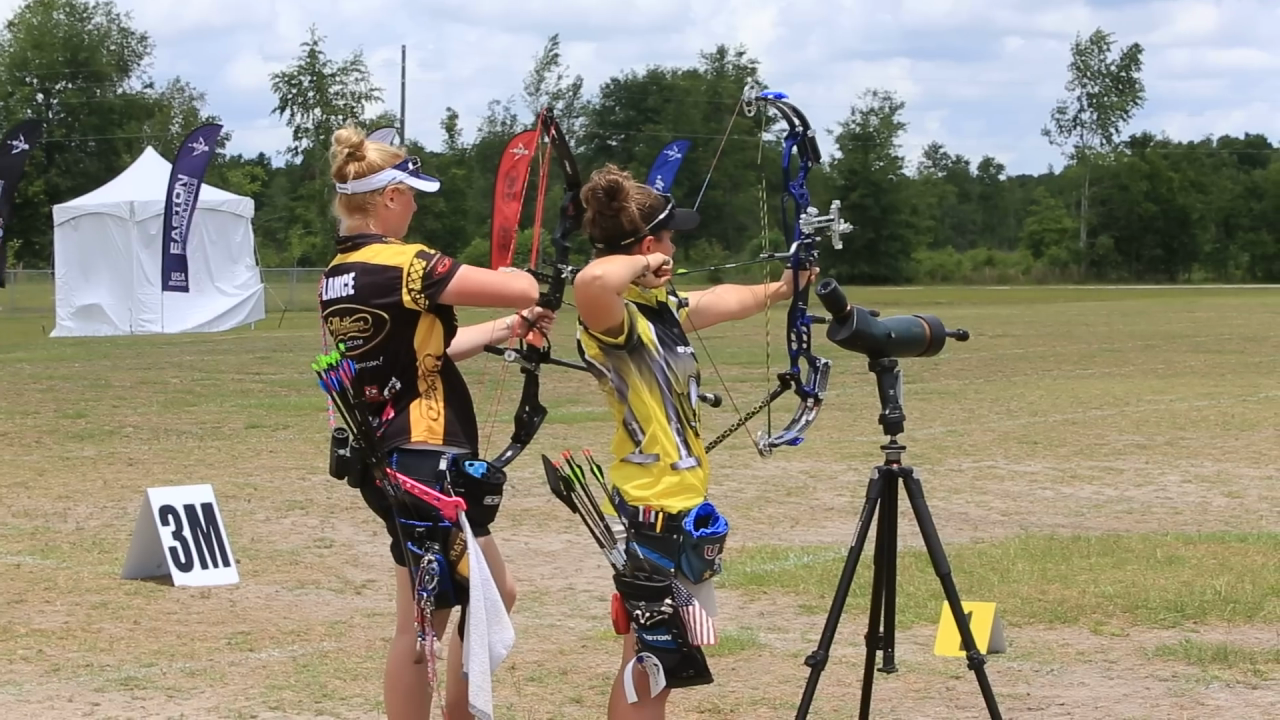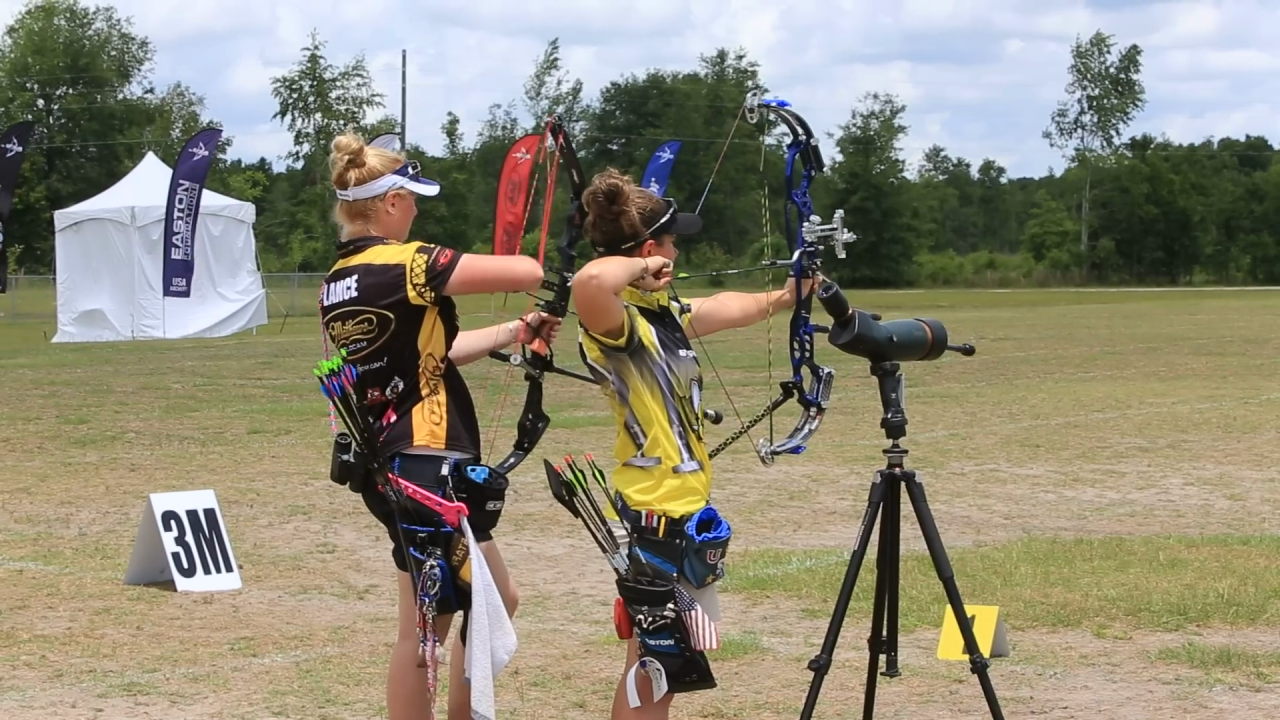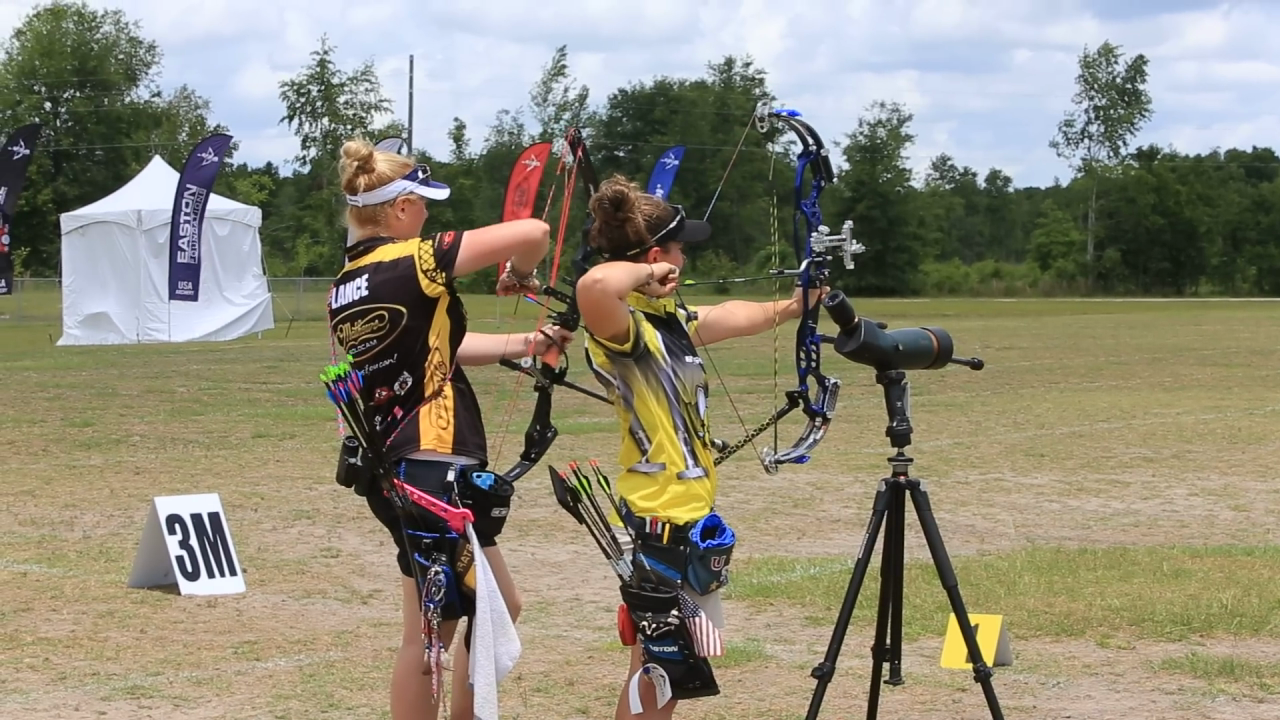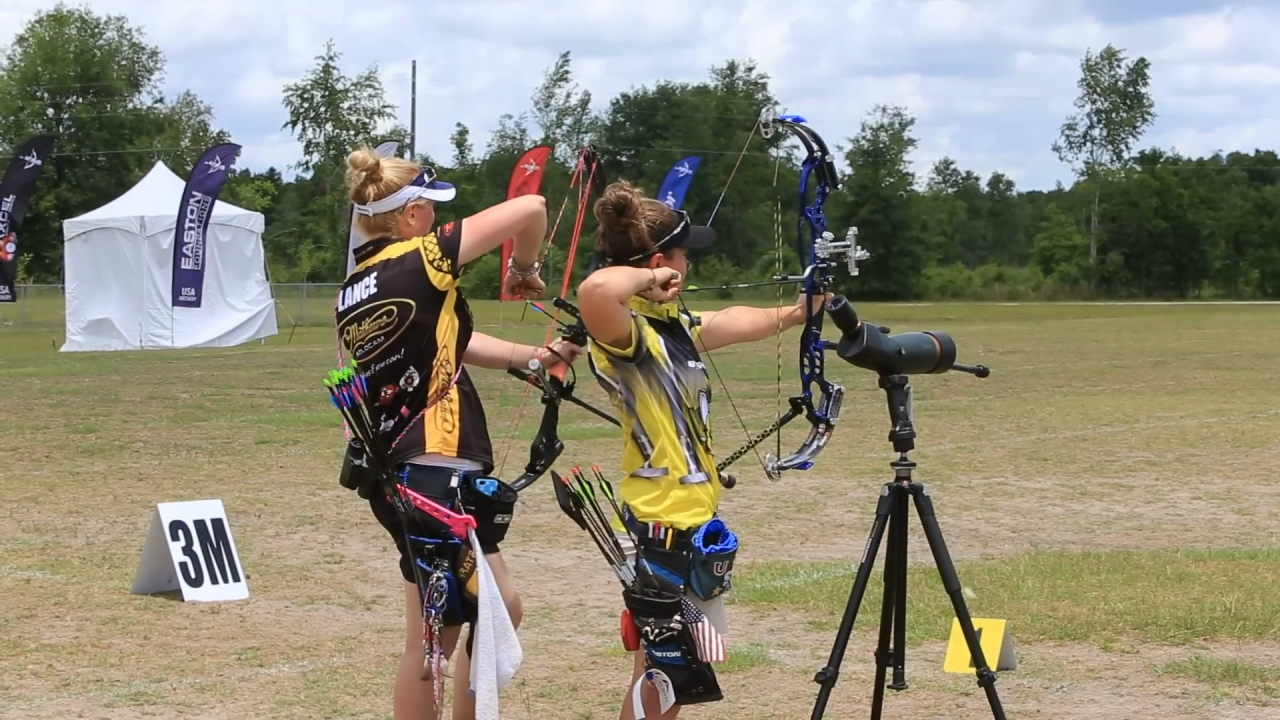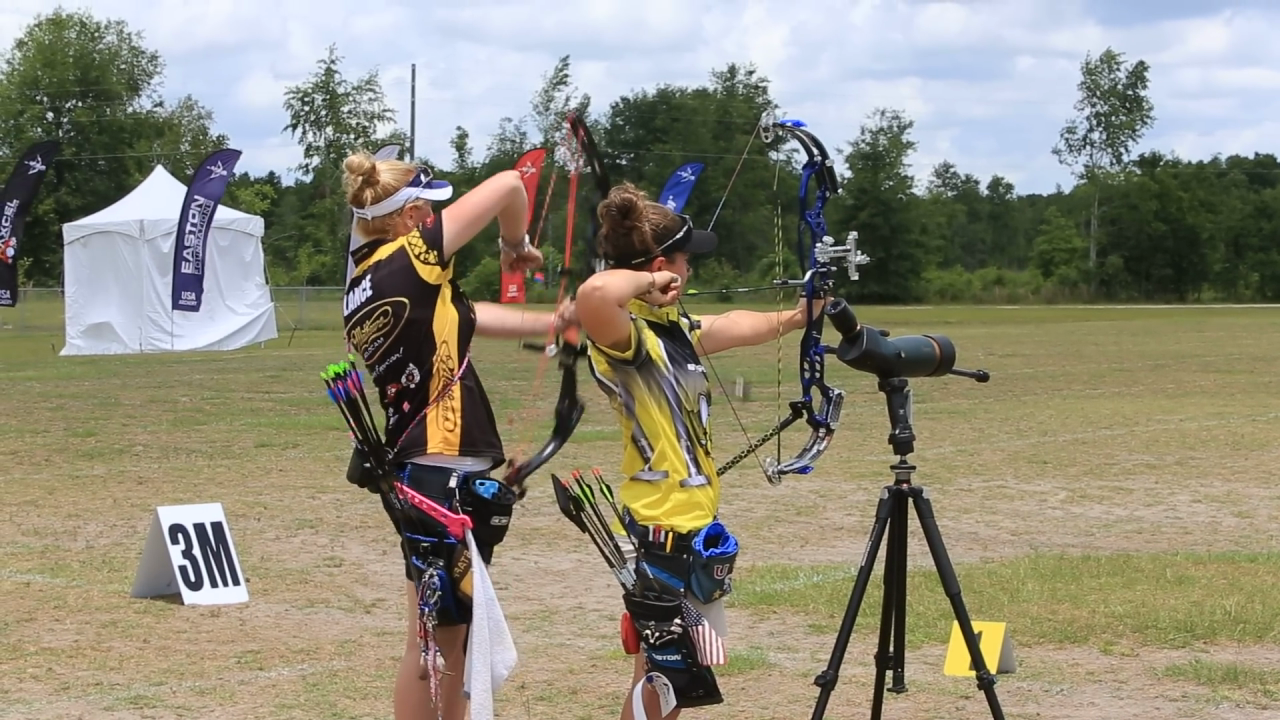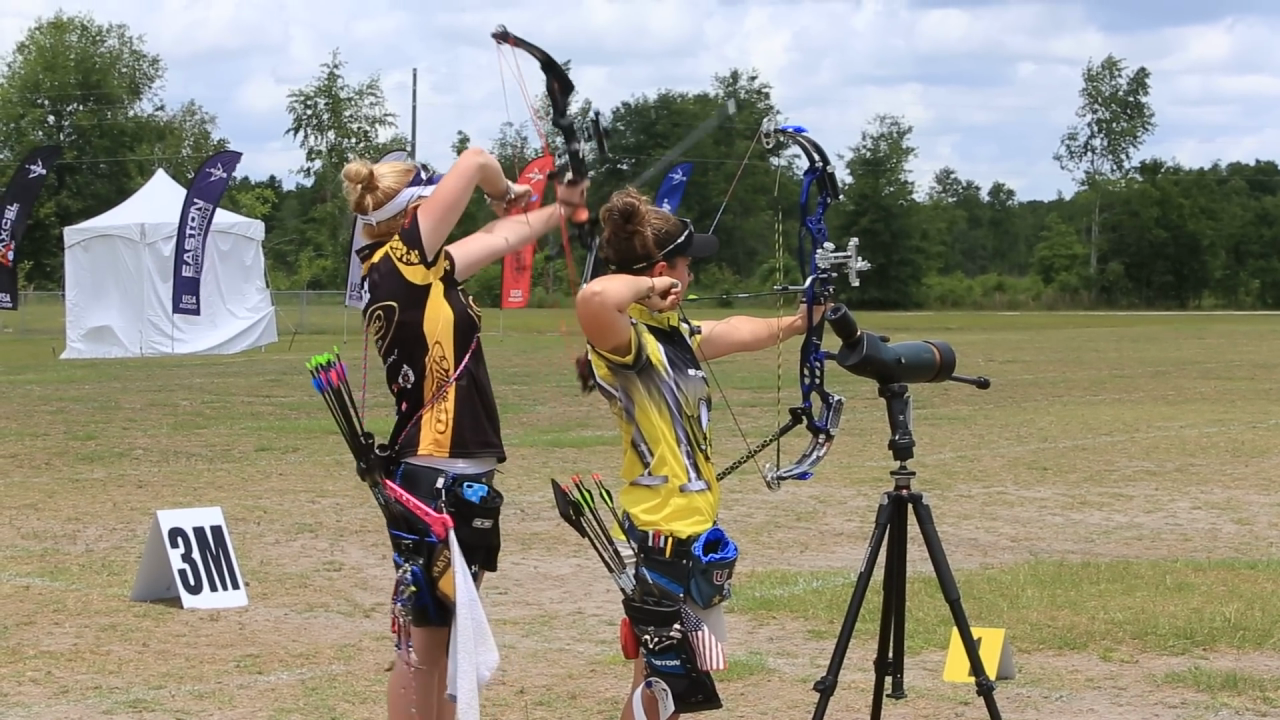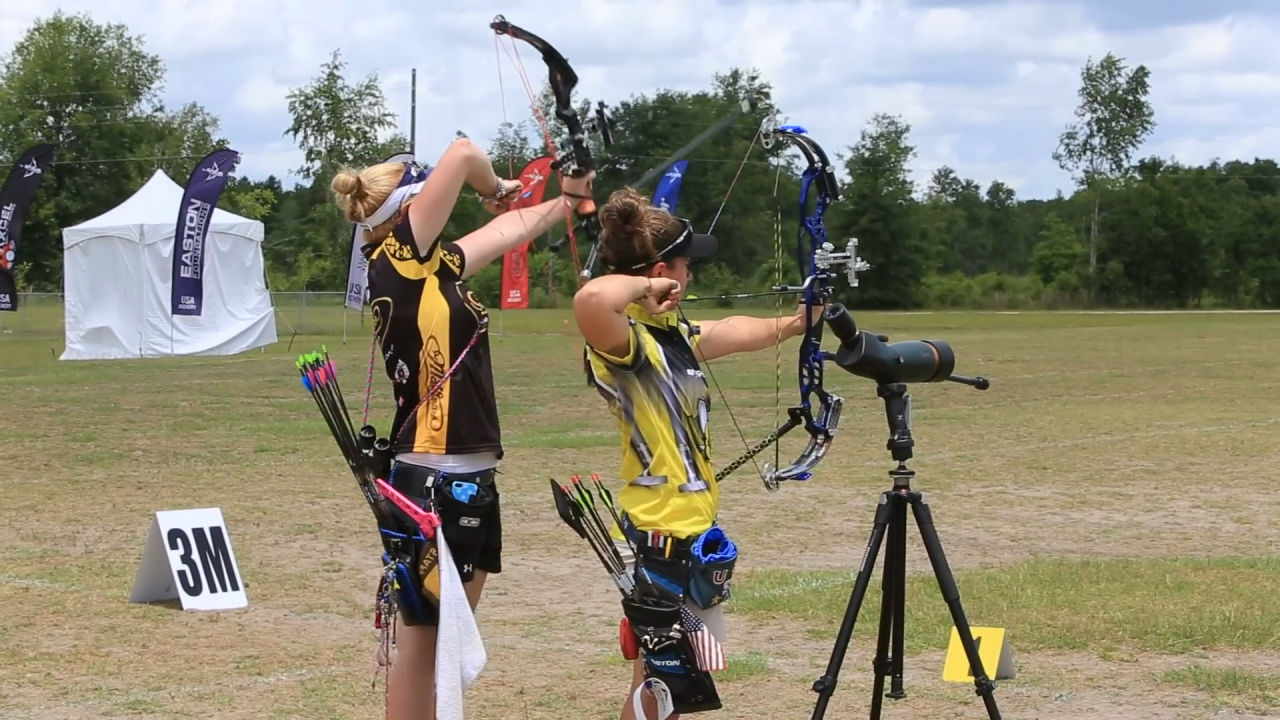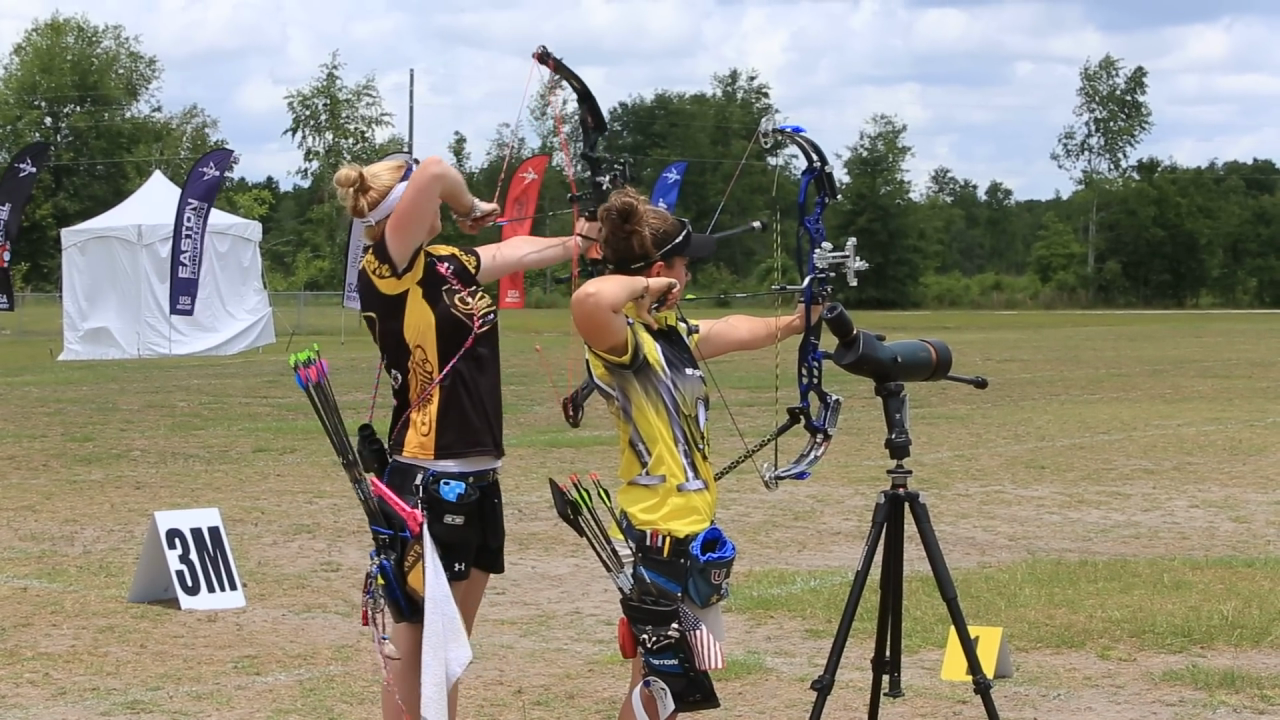
dt=0.4s
person 1, frame 1
left shoulder: (340, 275)
right shoulder: (401, 265)
right elbow: (523, 291)
left wrist: (506, 329)
right wrist: (509, 274)
left hip: (391, 461)
right hip: (423, 464)
left knee: (494, 594)
right knee: (421, 625)
person 1, frame 2
left shoulder: (339, 281)
right shoulder: (403, 265)
right elbow: (527, 273)
left wrist: (512, 333)
right wrist: (512, 267)
left hip: (389, 466)
right hip: (425, 468)
left knee: (496, 600)
right knee: (424, 629)
person 1, frame 3
left shoulder: (347, 285)
right shoulder: (409, 263)
right elbow: (533, 233)
left wrist: (525, 344)
right wrist: (519, 273)
left hip: (394, 470)
right hip: (432, 473)
left knee: (499, 606)
right knee: (429, 634)
person 1, frame 4
left shoulder: (356, 289)
right shoulder: (416, 263)
right elbow: (530, 208)
left wrist: (534, 355)
right wrist: (525, 268)
left hip: (398, 475)
right hip: (434, 477)
left knee: (500, 608)
right knee: (432, 639)
person 1, frame 5
left shoulder: (369, 283)
right shoulder: (405, 261)
left elbow: (462, 318)
right elbow: (507, 185)
left wrist: (547, 322)
right wrist: (517, 245)
left hip: (420, 473)
right hip: (438, 478)
left knee: (455, 631)
right knee: (433, 641)
person 1, frame 6
left shoulder: (411, 272)
right shoulder: (397, 264)
left elbow: (491, 240)
right elbow: (473, 162)
left wrist: (558, 210)
right wrist: (506, 193)
left hip: (455, 477)
right hip: (436, 480)
left knee: (446, 637)
right knee: (424, 643)
person 1, frame 7
left shoulder: (432, 265)
right shoulder: (397, 260)
left elbow: (504, 232)
right elbow: (462, 153)
left wrist: (564, 203)
right wrist: (495, 187)
left hip: (468, 477)
right hip: (433, 481)
right knee: (419, 639)
person 1, frame 8
left shoulder: (446, 263)
right shoulder: (386, 270)
left elbow: (513, 251)
right elbow: (433, 171)
left wrist: (575, 242)
right wrist: (470, 207)
left hip: (476, 478)
right hip: (429, 483)
right knee: (415, 643)
person 2, frame 1
left shoulder: (660, 305)
right shoulder: (614, 315)
left elbow: (719, 300)
right elbow: (591, 279)
left wrist: (778, 290)
right wrist: (640, 266)
left hip: (677, 510)
right hip: (653, 515)
left knee: (659, 660)
right knee: (648, 670)
person 2, frame 2
left shoulder: (662, 309)
right shoulder: (616, 320)
left elbow: (723, 307)
right elbow: (590, 280)
left wrist: (782, 298)
right wrist: (638, 267)
left hip: (679, 514)
right hip: (655, 520)
left knee: (663, 665)
right knee: (652, 670)
person 2, frame 3
left shoulder: (669, 317)
right shoulder: (622, 326)
left elbow: (729, 316)
right elbow: (594, 285)
left wrist: (789, 307)
right wrist: (644, 273)
left hip: (685, 521)
right hip: (660, 527)
left knee: (666, 671)
person 2, frame 4
left shoulder: (673, 322)
right shoulder: (624, 332)
left elbow: (731, 322)
right elbow: (595, 289)
left wrist: (792, 314)
right wrist: (646, 279)
left hip: (689, 528)
right hip: (662, 533)
left knee: (669, 676)
person 2, frame 5
left shoulder: (673, 326)
right shoulder: (625, 334)
left elbow: (733, 326)
right elbow: (593, 293)
left wrist: (793, 318)
right wrist: (646, 281)
left hip: (691, 530)
right hip: (662, 535)
person 2, frame 6
left shoulder: (673, 332)
right shoulder: (625, 340)
left elbow: (734, 332)
right elbow: (592, 297)
left wrist: (793, 325)
right wrist: (645, 287)
left hip: (691, 534)
right hip: (661, 539)
person 2, frame 7
left shoulder: (672, 332)
right shoulder: (625, 340)
left elbow: (733, 332)
right elbow: (589, 298)
left wrist: (792, 325)
right wrist: (643, 287)
left hip: (689, 534)
right hip: (660, 539)
person 2, frame 8
left shoulder: (671, 331)
right shoulder: (624, 339)
left elbow: (733, 330)
right elbow: (588, 299)
left wrist: (790, 324)
right wrist: (640, 286)
left hip: (689, 533)
right hip: (658, 539)
